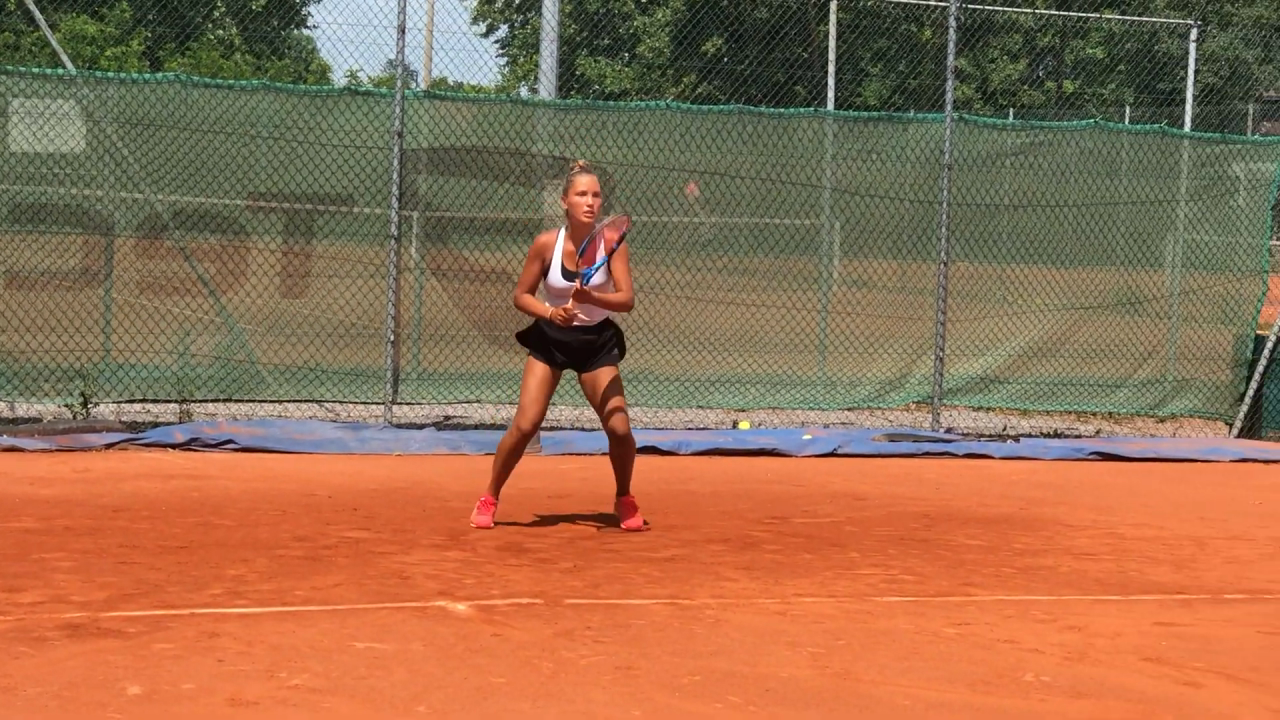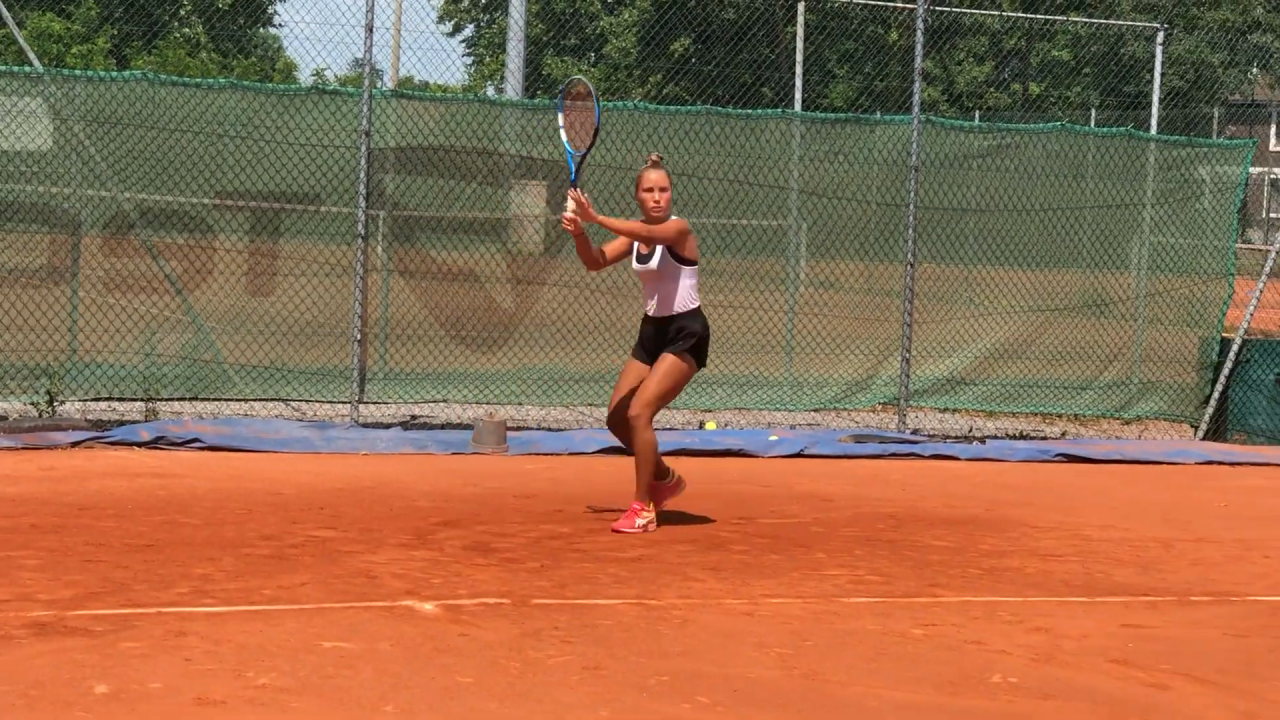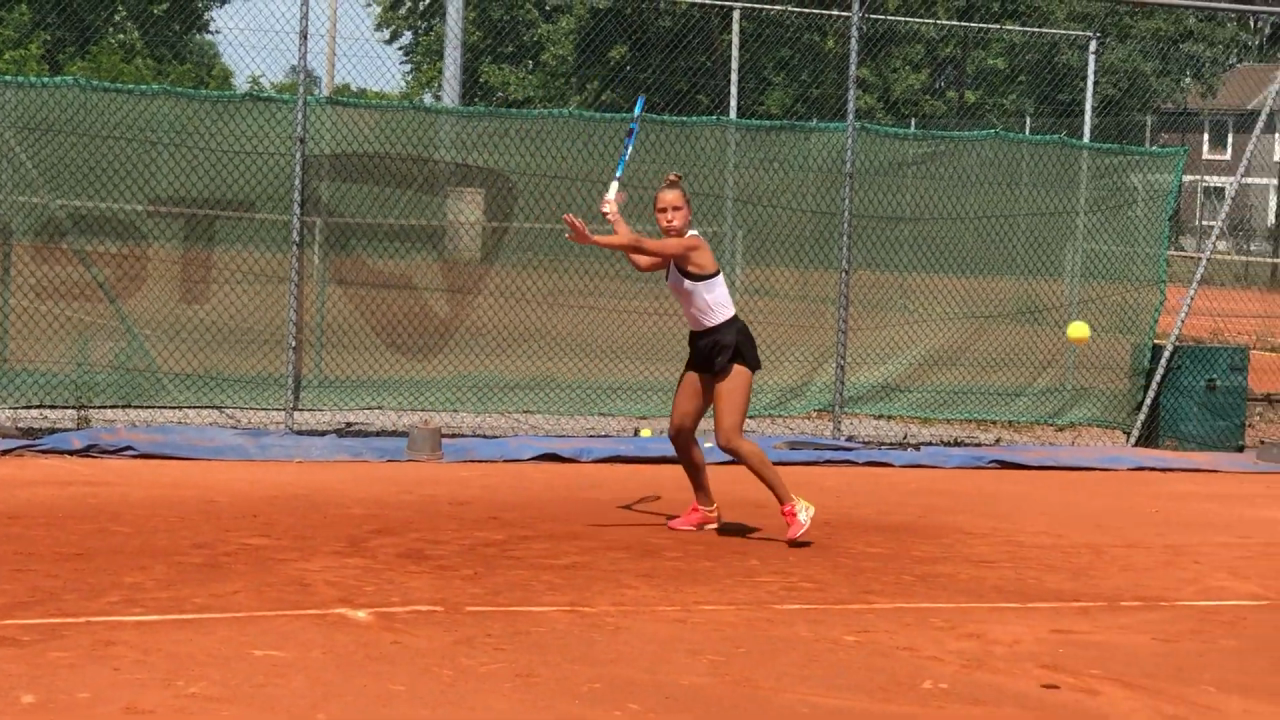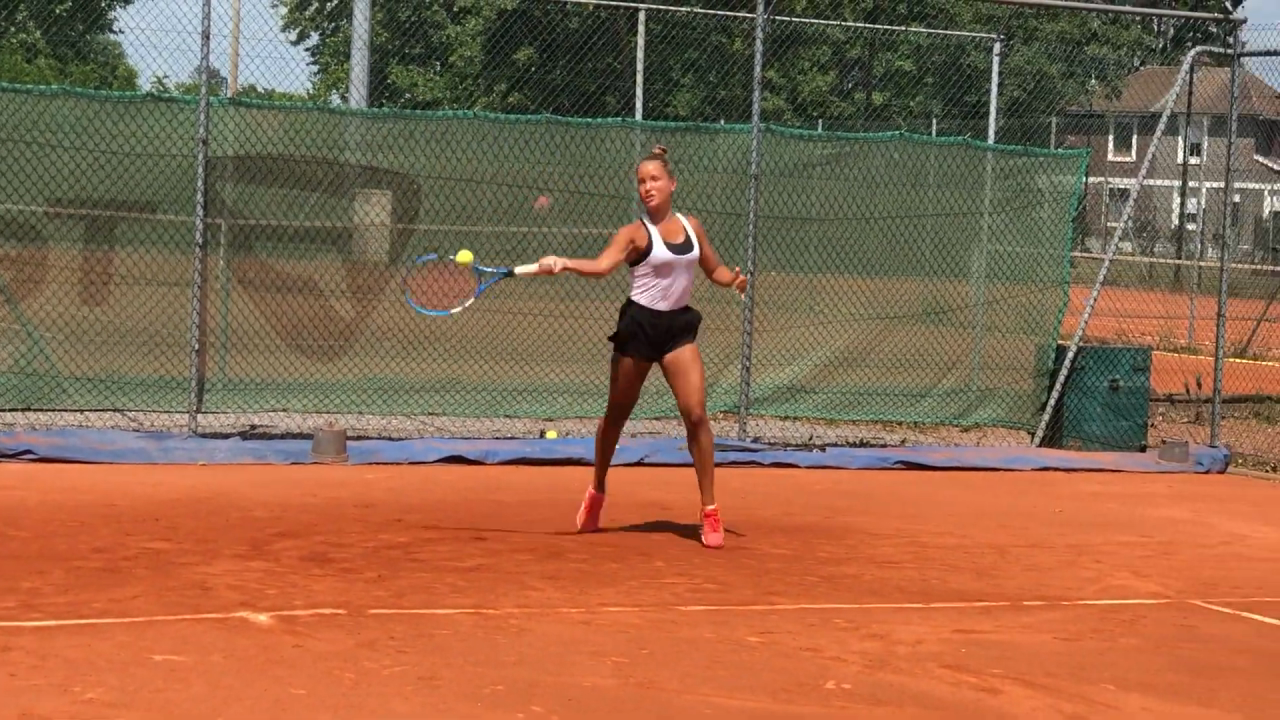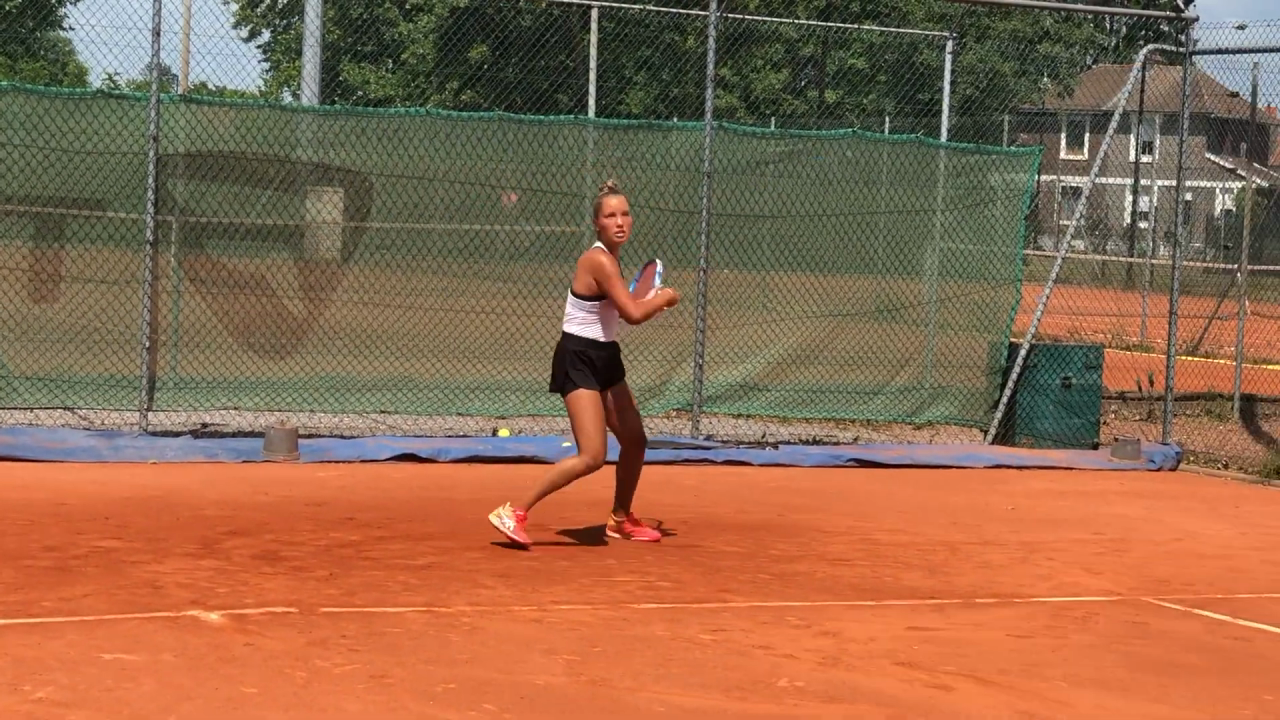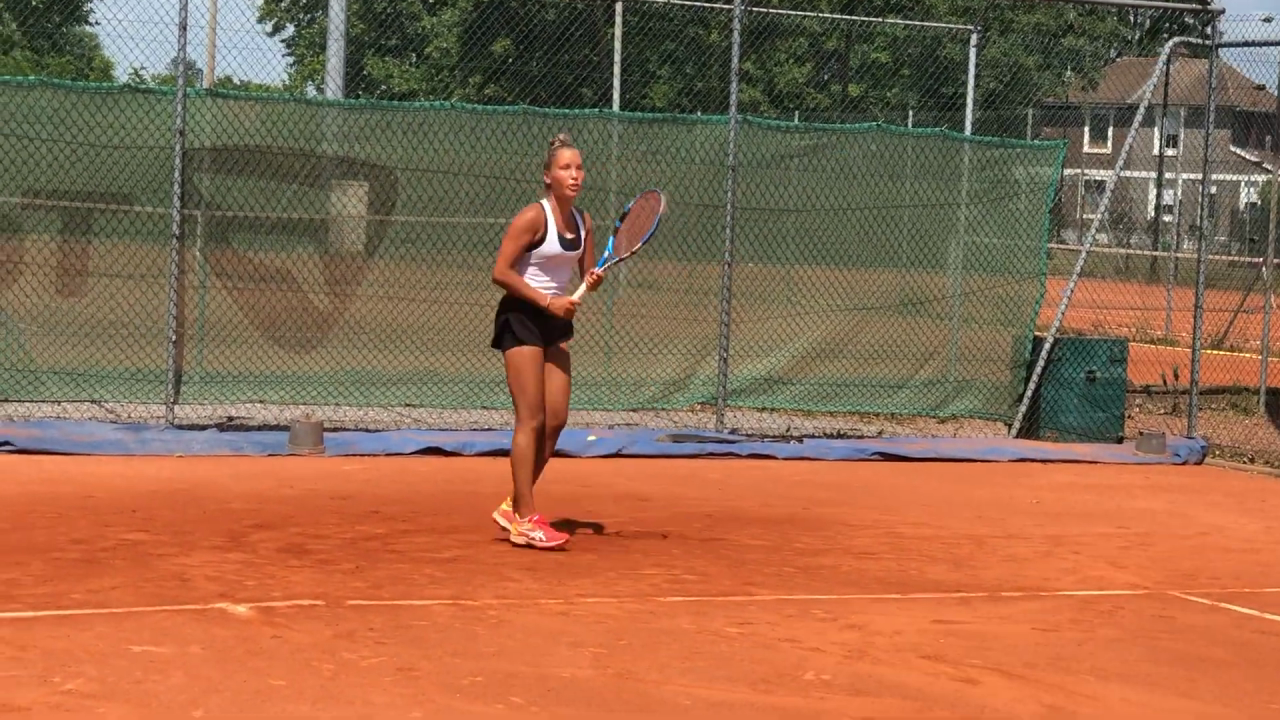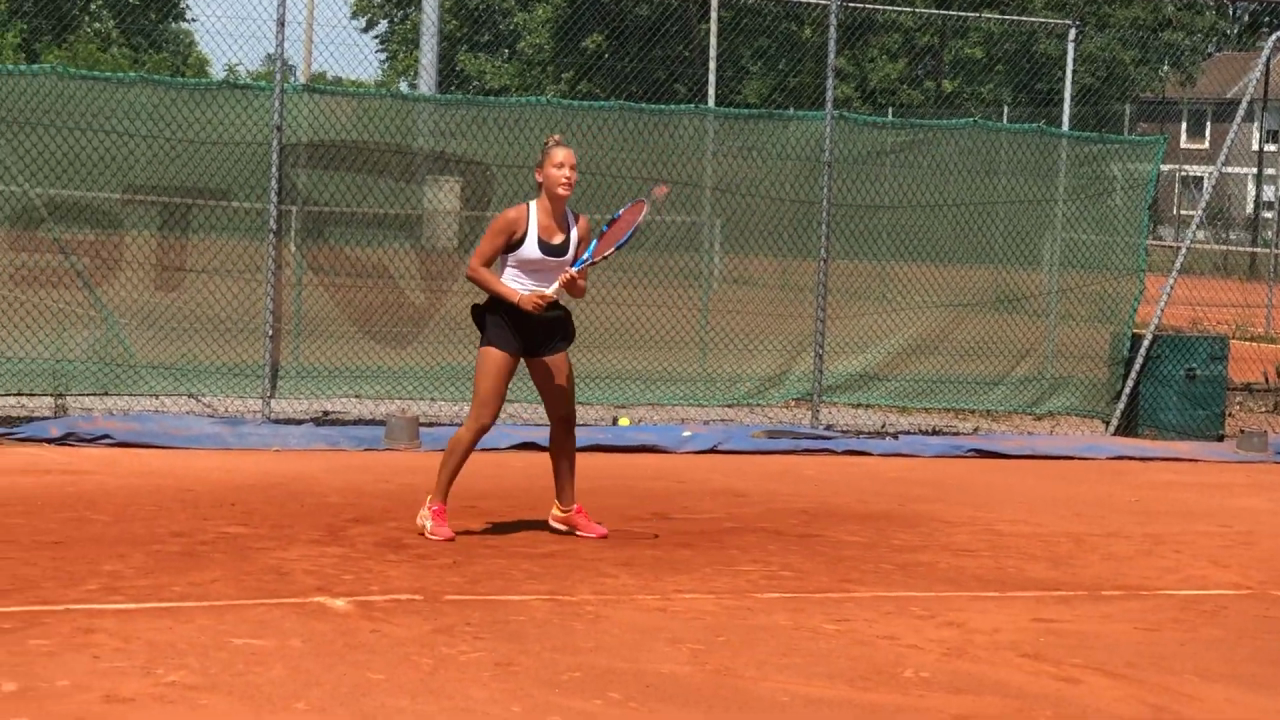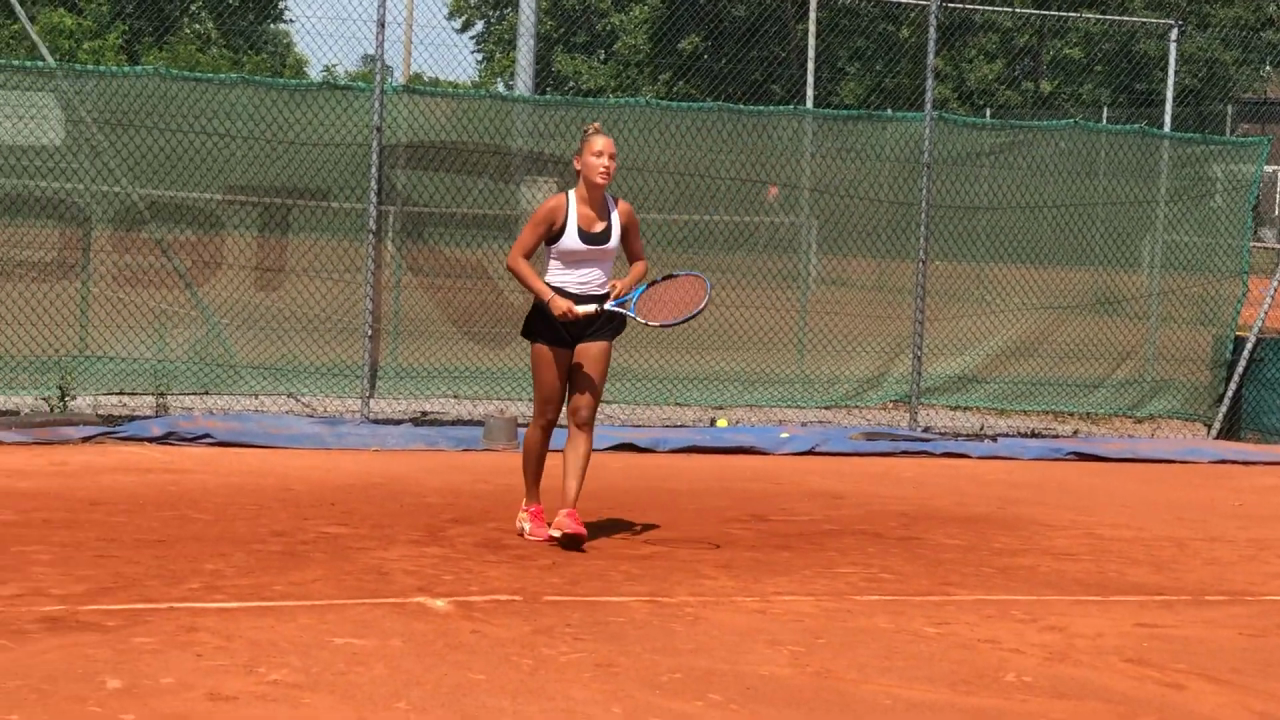
dt=0.4s
person 1, frame 1
left shoulder: (611, 242)
right shoulder: (546, 244)
left elbow: (627, 300)
right elbow: (521, 297)
left wrist: (592, 298)
right wrist: (551, 312)
left hip: (596, 340)
right hip: (549, 337)
left knee: (619, 428)
right knee: (525, 426)
left ankle: (624, 500)
right ankle: (489, 499)
person 1, frame 2
left shoulder: (679, 229)
right shoulder: (635, 233)
left elbow: (644, 232)
right elbow: (595, 263)
left wrist: (596, 217)
right wrist: (579, 232)
left hip: (685, 334)
right hip: (652, 332)
left knee: (638, 414)
right knee: (616, 419)
left ankle: (644, 507)
right ankle: (666, 480)
person 1, frame 3
left shoulder: (691, 245)
right shoulder: (673, 249)
left elbow: (637, 243)
right elbow: (640, 259)
left wrist: (592, 239)
right wrist: (617, 219)
left hip: (729, 343)
right hip: (703, 345)
left knee: (729, 438)
right knee: (678, 430)
left ankle: (792, 507)
right ankle: (705, 507)
person 1, frame 4
left shoulder: (691, 225)
right shoulder: (633, 232)
left elbow: (713, 272)
right elbow: (601, 266)
left wrist: (734, 278)
right wrist: (564, 263)
left hip: (678, 325)
right hip: (639, 325)
left knee: (696, 415)
right knee: (616, 417)
left ankle: (710, 512)
right ankle: (597, 493)
person 1, frame 5
left shoulder: (610, 261)
right shoulder: (598, 260)
right elbow: (633, 313)
left wrist: (660, 299)
right wrist: (664, 299)
left hip: (603, 359)
right hip: (579, 360)
left knee: (636, 441)
right knee: (592, 457)
left ankle: (621, 519)
right ankle: (514, 511)
person 1, frame 6
left shoulder: (583, 221)
right shoulder: (533, 216)
left elbow: (579, 273)
right elbow: (500, 272)
left wrist: (591, 280)
right wrist: (547, 300)
left hip: (552, 322)
right hip: (522, 317)
left knee: (555, 420)
right knee: (531, 420)
left ankle: (513, 506)
right ankle: (524, 521)
person 1, frame 7
left shoulder: (579, 226)
right shoulder: (515, 217)
left elbow: (579, 290)
right elbow: (474, 267)
left wrist: (573, 283)
right wrist: (516, 296)
left hip: (548, 324)
right hip: (505, 320)
left knee: (565, 420)
right knee: (482, 418)
left ankle: (567, 509)
right ankle: (435, 505)
person 1, frame 8
left shoulder: (623, 212)
right shoulder: (555, 207)
left elbow: (639, 260)
right elbow: (515, 259)
left wrist: (627, 283)
right wrist: (549, 298)
left hip: (598, 315)
right hip: (555, 314)
left knee: (582, 418)
right knee: (545, 416)
left ankle: (568, 514)
right ankle: (532, 507)
